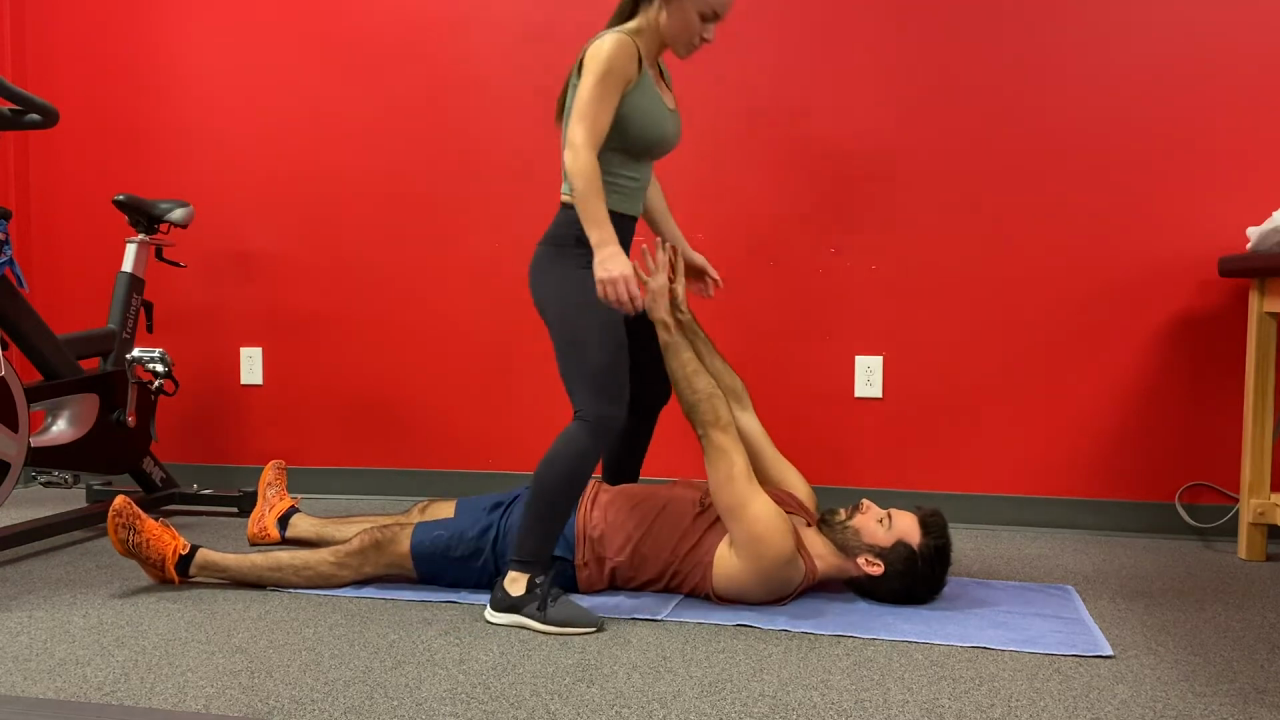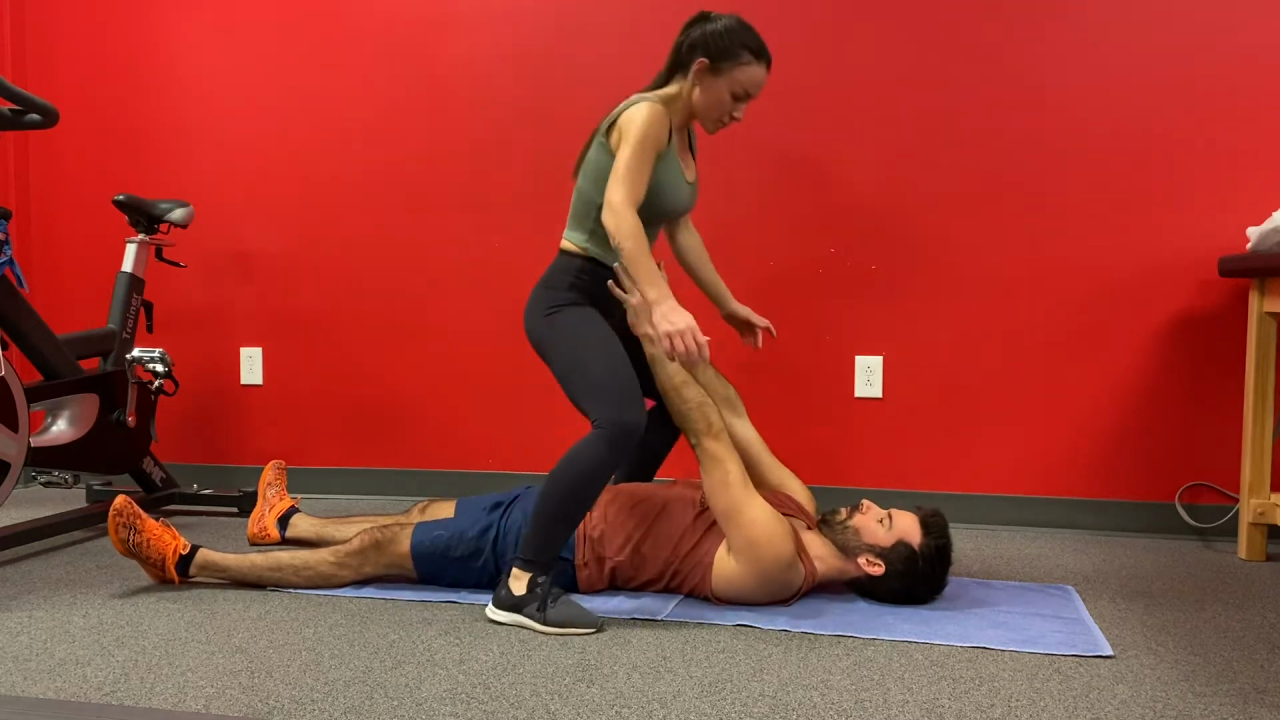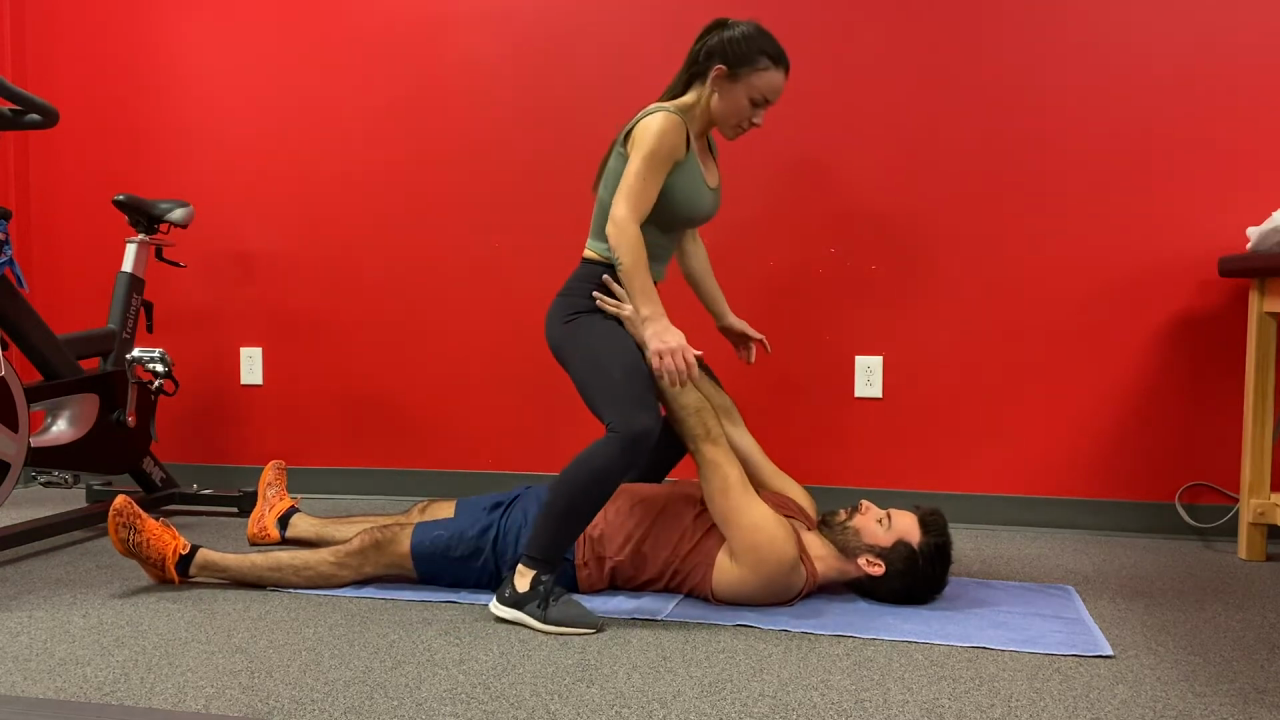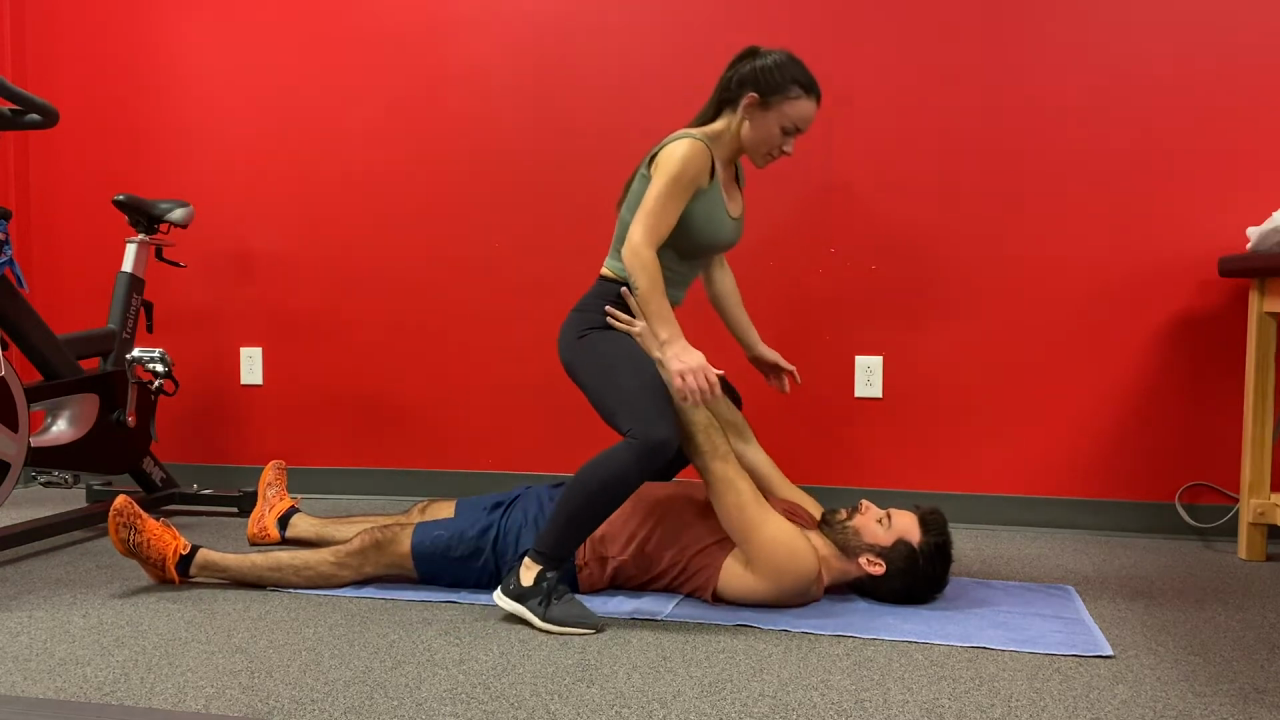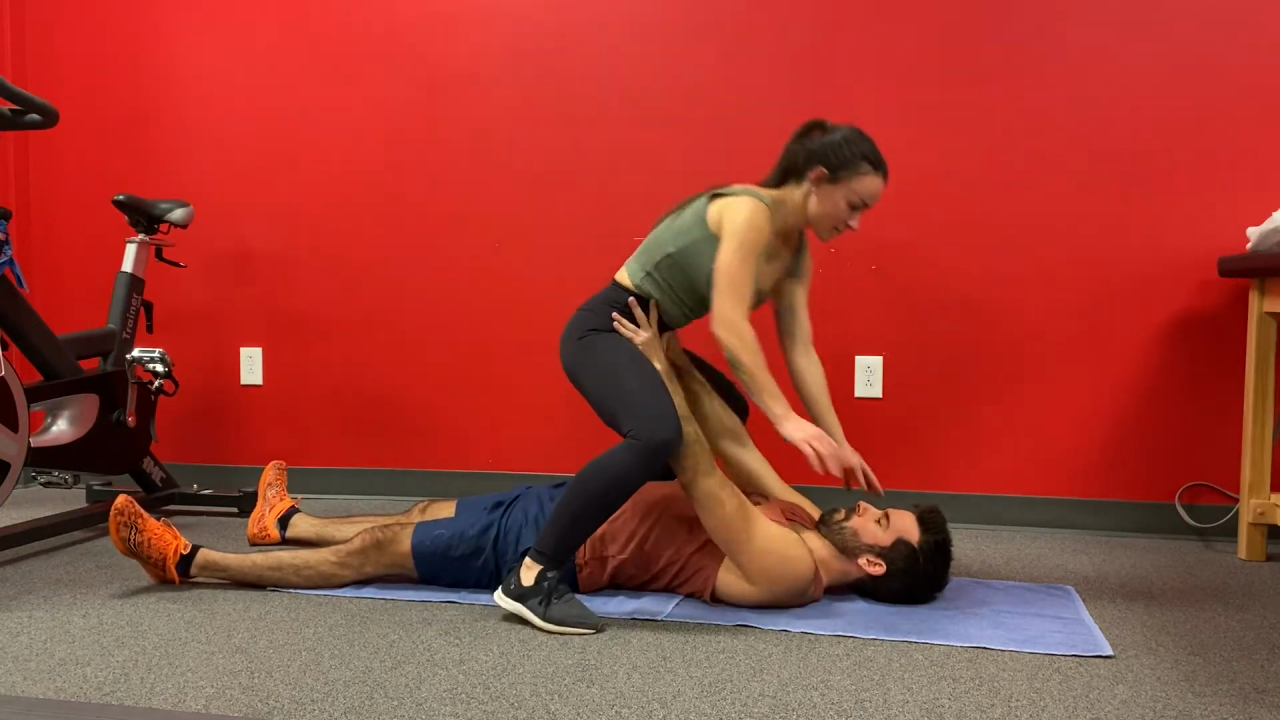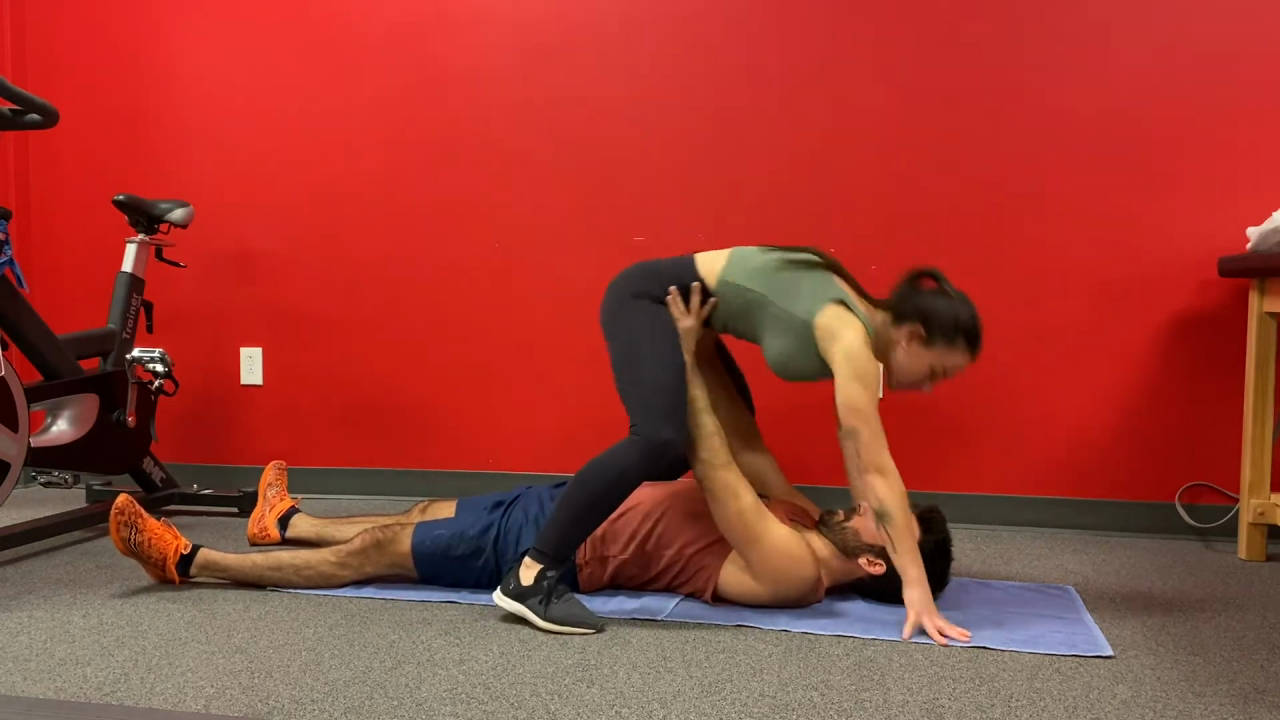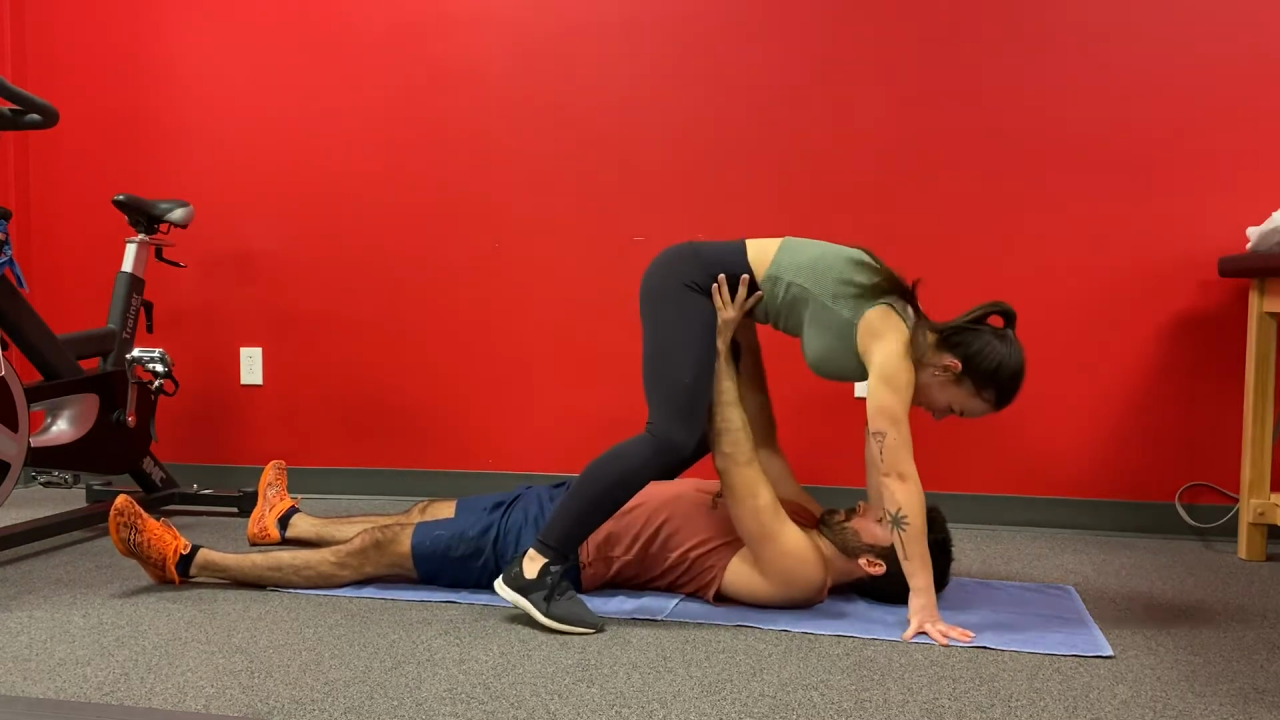
dt=0.3s
person 1, frame 1
left shoulder: (775, 560)
right shoulder: (800, 512)
left elbow: (716, 430)
right elbow: (740, 414)
left wrist: (662, 323)
right wrist: (681, 318)
left hip: (563, 547)
right hip: (581, 505)
left knee: (377, 554)
right knee: (420, 517)
left ankle: (189, 561)
right ankle: (284, 522)
person 1, frame 2
left shoulder: (776, 561)
right shoulder: (800, 515)
left elbow: (710, 440)
right elbow: (733, 421)
left wrist: (649, 335)
right wrist: (671, 329)
left hip: (564, 547)
right hip: (578, 506)
left knee: (378, 554)
right knee: (424, 516)
left ankle: (190, 561)
right ankle: (284, 523)
person 1, frame 3
left shoulder: (781, 566)
right shoulder: (799, 518)
left elbow: (708, 446)
right elbow: (728, 426)
left hip: (564, 547)
left knee: (381, 551)
right knee: (423, 518)
left ankle: (187, 562)
right ankle: (284, 526)
person 1, frame 4
left shoulder: (795, 570)
right shoulder: (807, 520)
left elbow: (719, 464)
right elbow: (737, 443)
left wrist: (664, 361)
right wrist: (672, 345)
left hip: (561, 549)
left knee: (380, 552)
right knee: (422, 517)
left ankle: (189, 562)
right ankle: (285, 522)
person 1, frame 5
left shoulder: (789, 570)
right shoulder: (803, 522)
left elbow: (703, 484)
right elbow: (733, 450)
left wrist: (656, 369)
right wrist: (672, 354)
left hip: (562, 549)
left knee: (378, 553)
right knee: (422, 516)
left ankle: (188, 562)
right ankle: (285, 522)
person 1, frame 6
left shoulder: (795, 573)
right shoulder: (807, 523)
left elbow: (716, 477)
right elbow: (740, 448)
left wrist: (682, 359)
right wrist: (694, 347)
left knee: (380, 554)
right knee: (424, 516)
left ankle: (188, 561)
right ankle: (284, 523)
person 1, frame 7
left shoulder: (798, 573)
right shoulder: (806, 524)
left elbow: (736, 471)
right elbow: (757, 450)
left wrist: (717, 350)
right wrist: (741, 341)
left knee: (377, 552)
right knee: (423, 514)
left ankle: (189, 559)
right ankle: (285, 520)
person 2, frame 1
left shoulder: (654, 71)
right shoulder: (617, 51)
right elbow: (578, 150)
left wrist: (682, 251)
right wrist: (608, 249)
left hip: (603, 253)
right hip: (573, 255)
left knee: (651, 385)
right knee: (601, 413)
right ankle: (516, 586)
person 2, frame 2
left shoulder: (682, 133)
right shoulder: (646, 115)
left elbow: (679, 229)
right elbow: (618, 214)
left wrist: (727, 305)
right wrist: (662, 304)
left hip: (606, 301)
right hip: (568, 298)
right knee: (619, 423)
right ankle: (520, 585)
person 2, frame 3
left shoulder: (702, 140)
right shoulder: (663, 125)
left elbow: (685, 237)
right elbow: (622, 224)
left wrist: (724, 317)
right wrist: (655, 322)
left hip: (627, 309)
right hip: (592, 305)
right knee: (636, 428)
right ankle: (525, 584)
person 2, frame 4
left shoulder: (730, 168)
right shoulder: (690, 152)
left elbow: (714, 266)
right elbow: (638, 248)
left wrist: (753, 347)
right wrist: (674, 345)
left hip: (640, 326)
right hip: (604, 322)
right knee: (656, 437)
right ankle: (531, 578)
person 2, frame 5
left shoulder: (794, 247)
right shoulder: (753, 212)
left elbow: (801, 350)
right elbow: (729, 326)
left wrist: (838, 442)
right wrist: (783, 418)
right hip: (602, 329)
left knee: (726, 413)
right knee: (657, 438)
right ankle: (530, 577)
person 2, frame 6
left shoulder: (859, 336)
right shoulder: (852, 337)
left elbow: (863, 459)
right elbow: (875, 469)
right wrist: (915, 586)
right hip: (649, 300)
left knee: (737, 430)
right knee: (662, 439)
right ankle: (531, 576)
person 2, frame 7
left shoulder: (910, 337)
right shoulder: (893, 344)
left elbow: (882, 462)
right elbow: (899, 475)
right wrist: (922, 599)
left hip: (718, 288)
right hip: (692, 279)
left knee: (709, 428)
right knee: (672, 437)
left ankle: (599, 521)
right ankle: (535, 569)
